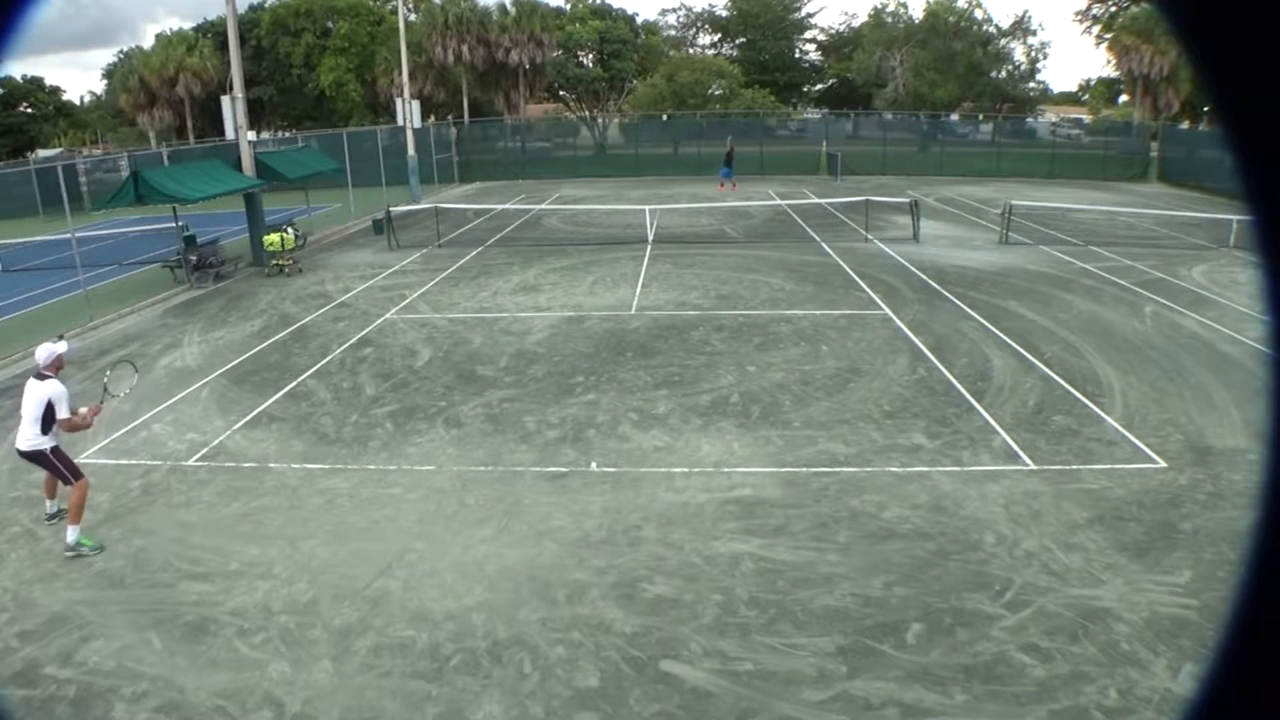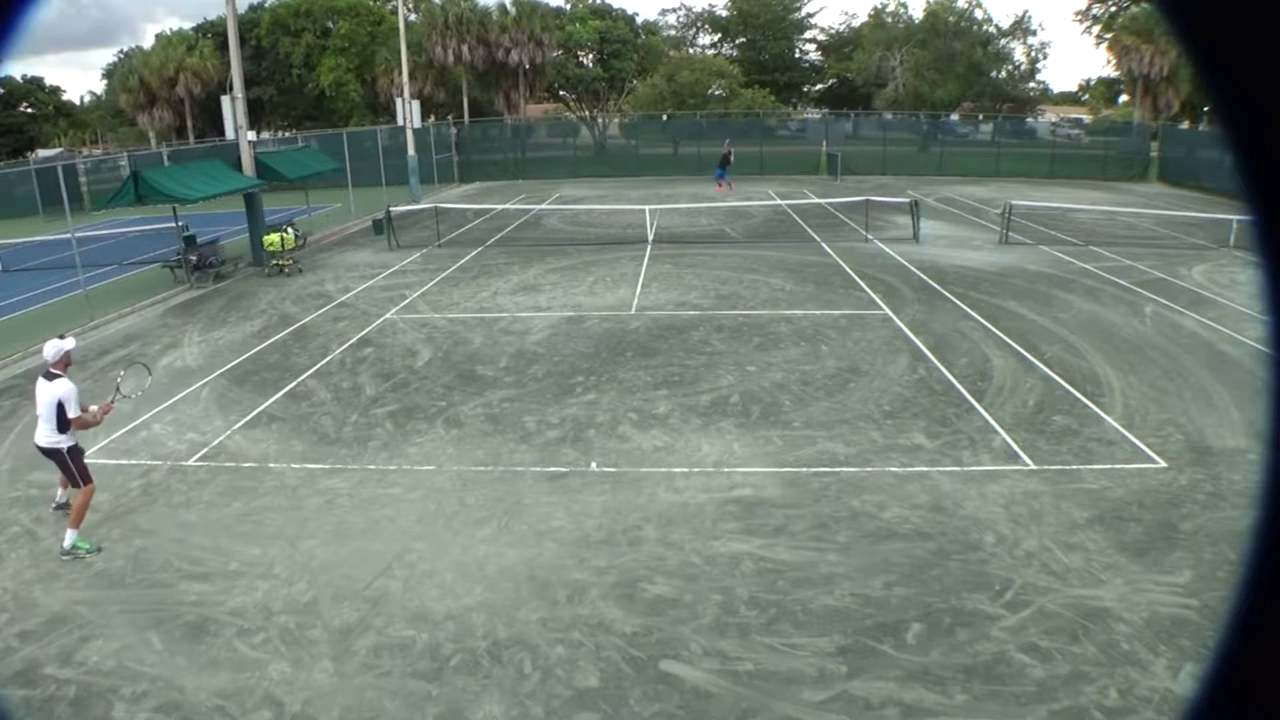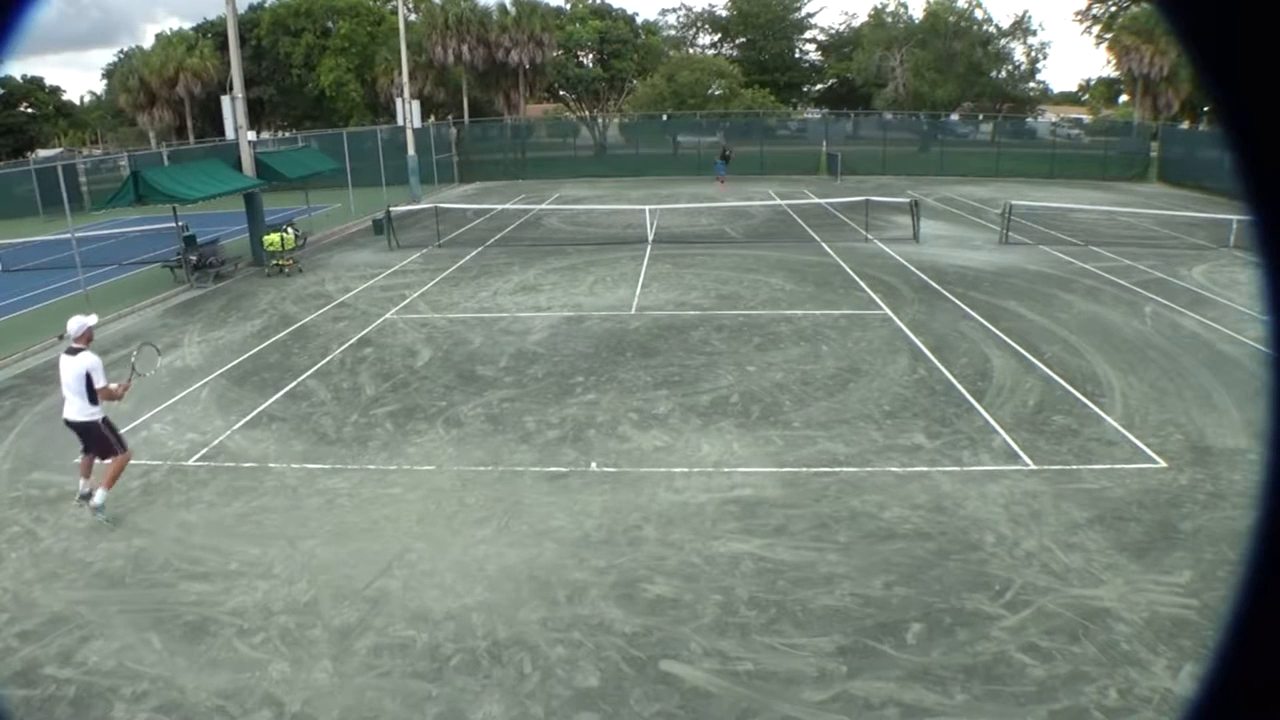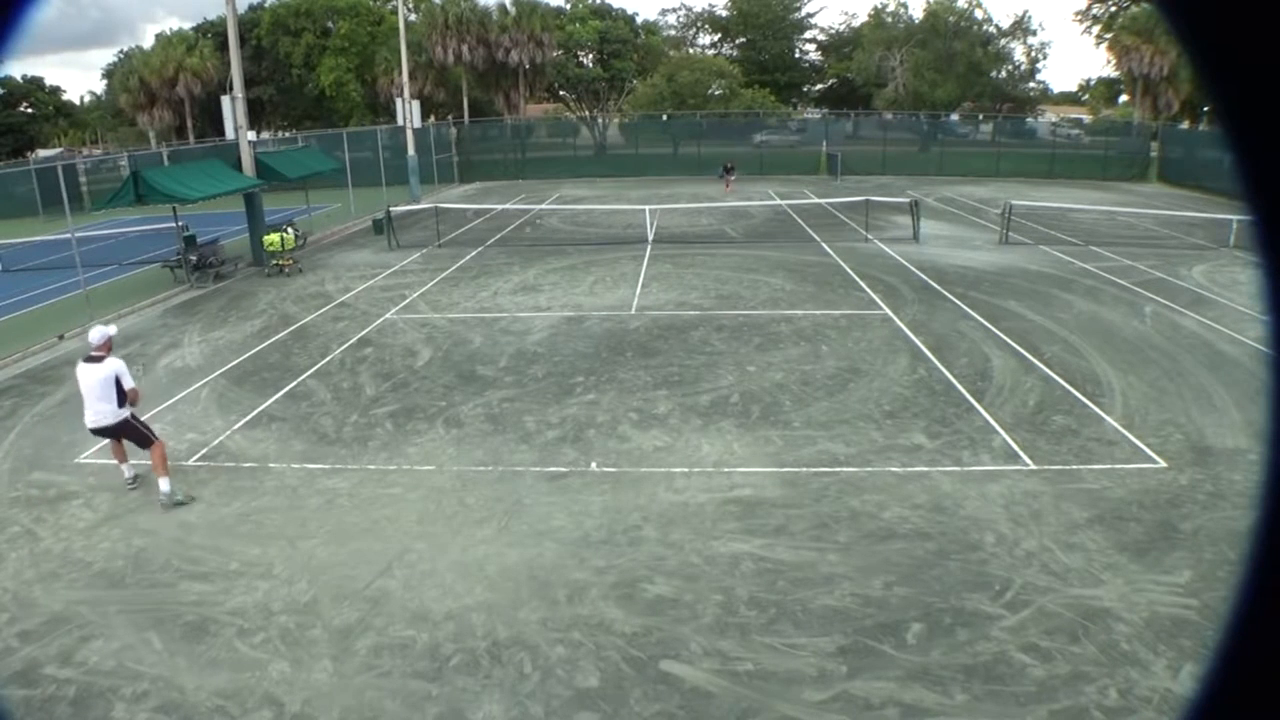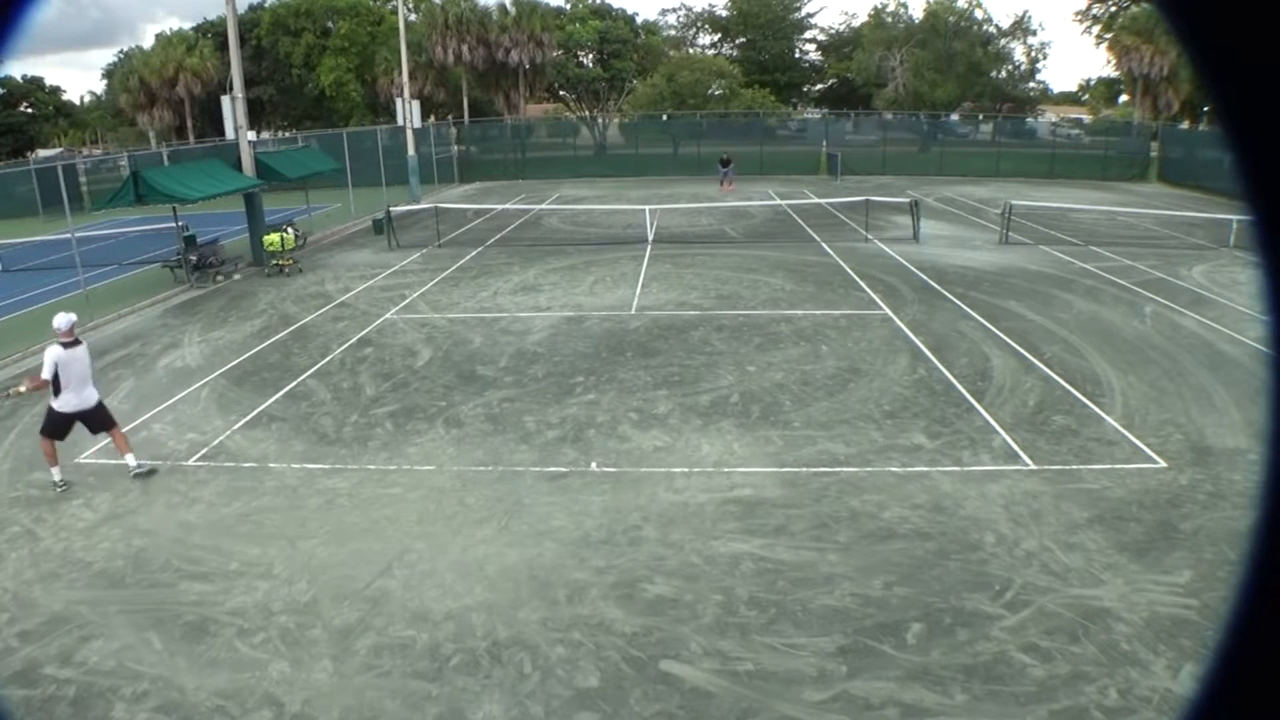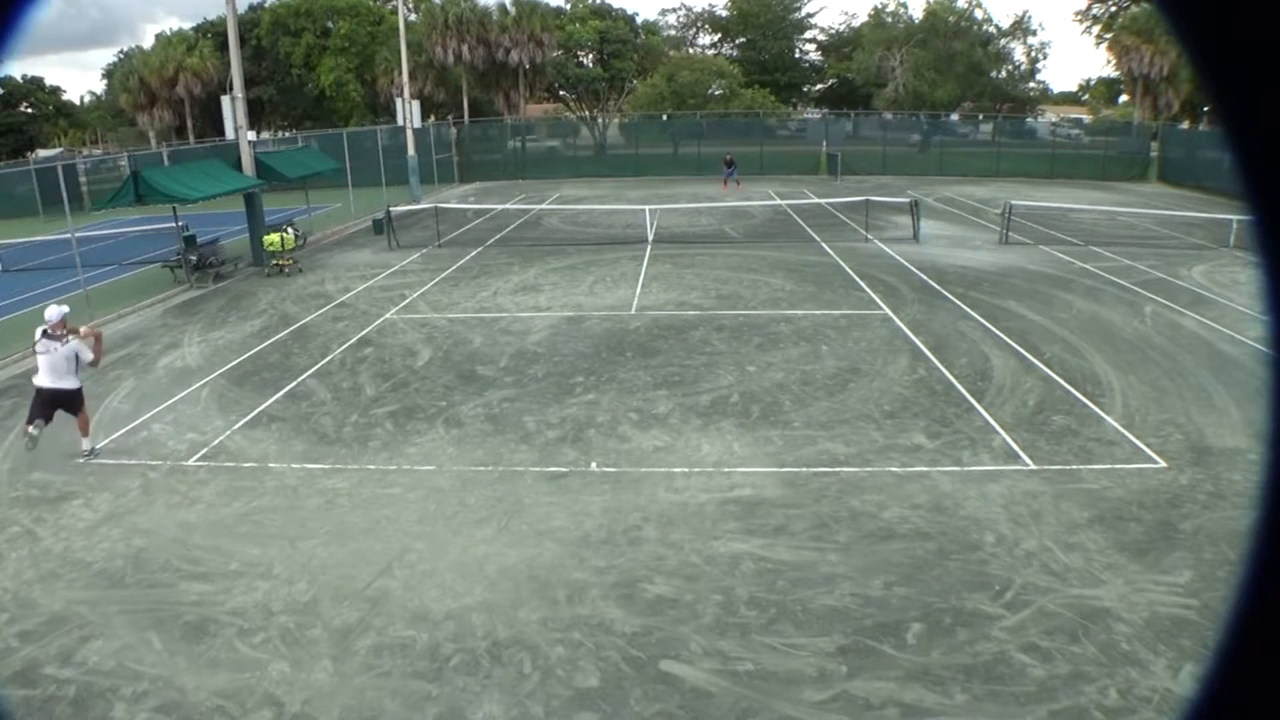
dt=0.4s
person 1, frame 1
left shoulder: (33, 381)
right shoulder: (56, 388)
right elbow: (67, 426)
left wrist: (82, 412)
right wrist: (86, 423)
left hip: (24, 444)
right hip: (40, 447)
left knee: (55, 468)
right knee: (80, 484)
left ankle: (51, 511)
right ankle: (73, 541)
person 1, frame 2
left shoulder: (44, 379)
right shoulder: (66, 387)
right elbow: (77, 423)
left wrist: (93, 409)
right wrist: (97, 420)
left hip: (43, 440)
right hip: (58, 445)
left knee: (76, 454)
right knee: (86, 489)
left ankle: (61, 501)
right ankle: (69, 545)
person 1, frame 3
left shoulder: (65, 357)
right shoulder: (91, 360)
right elbow: (104, 394)
left wrist: (114, 387)
right wrist: (119, 393)
left hip: (70, 417)
right hip: (90, 419)
left knee: (90, 450)
right knee: (122, 456)
left ankle: (84, 491)
right ankle: (98, 502)
person 1, frame 4
left shoulder: (81, 366)
right shoulder: (116, 364)
right elbow: (133, 396)
right wrist: (134, 399)
left hip: (93, 424)
right hip: (117, 419)
left knee: (115, 437)
right knee: (157, 446)
left ankle: (130, 476)
right ankle: (166, 493)
person 1, frame 5
left shoulder: (53, 352)
right shoulder: (82, 346)
left elbow: (44, 383)
left wrist: (25, 388)
left hip: (62, 407)
right hip: (90, 402)
left knee: (46, 438)
right knee: (114, 431)
left ankle: (58, 480)
right ankle: (134, 465)
person 1, frame 6
left shoulder: (39, 334)
right shoulder: (74, 343)
right elbow: (94, 362)
left wrist: (79, 331)
right wrist: (98, 339)
left hip: (44, 389)
right hip: (70, 389)
left knee: (32, 425)
right knee: (80, 411)
left ankle: (34, 430)
right ankle: (87, 447)
